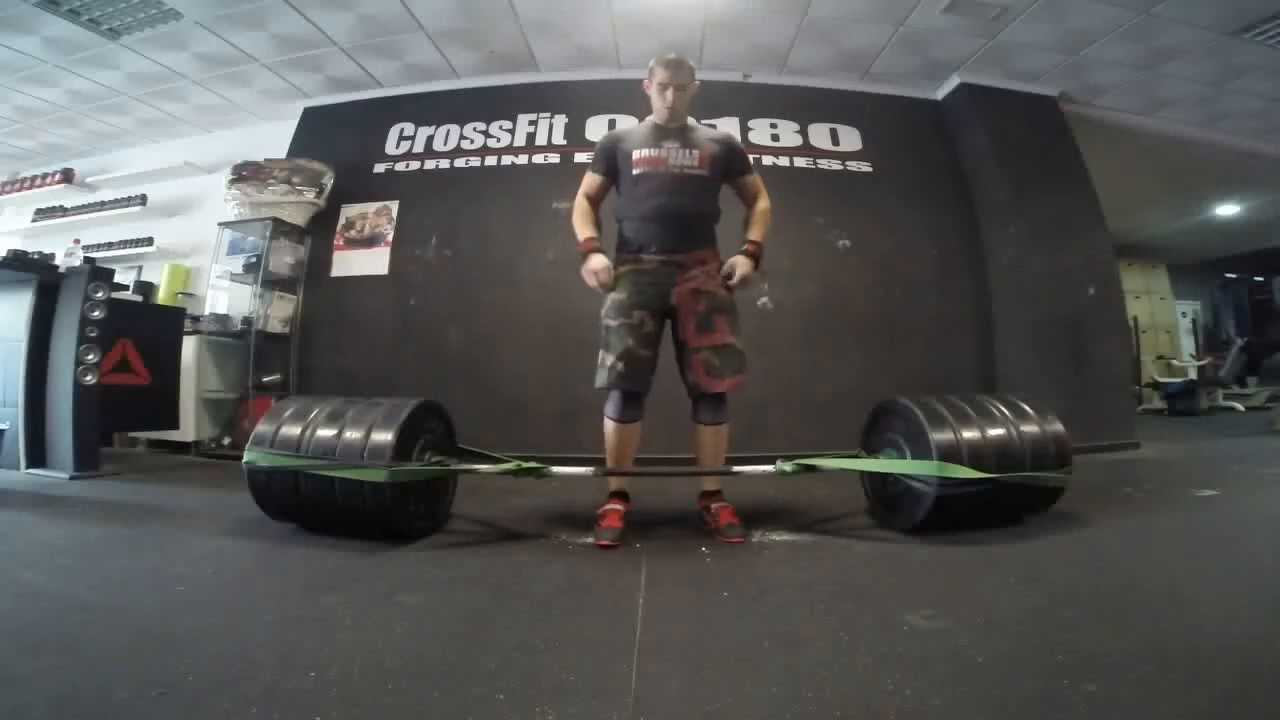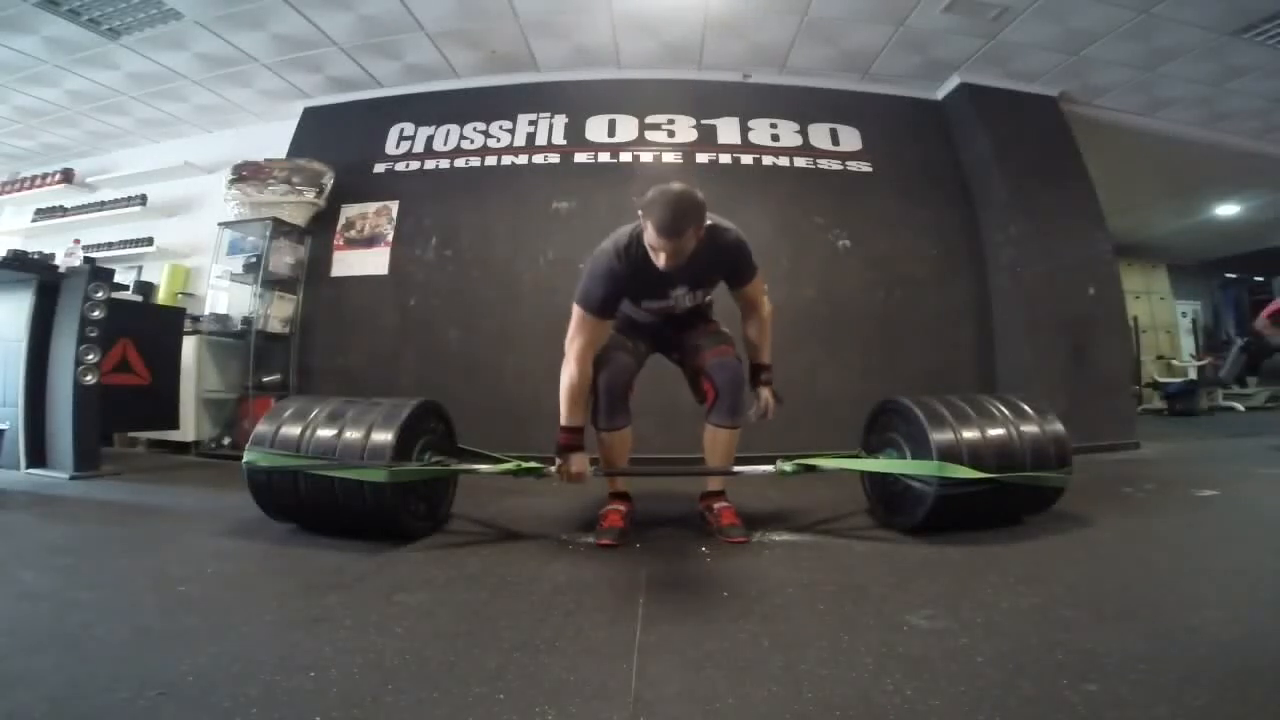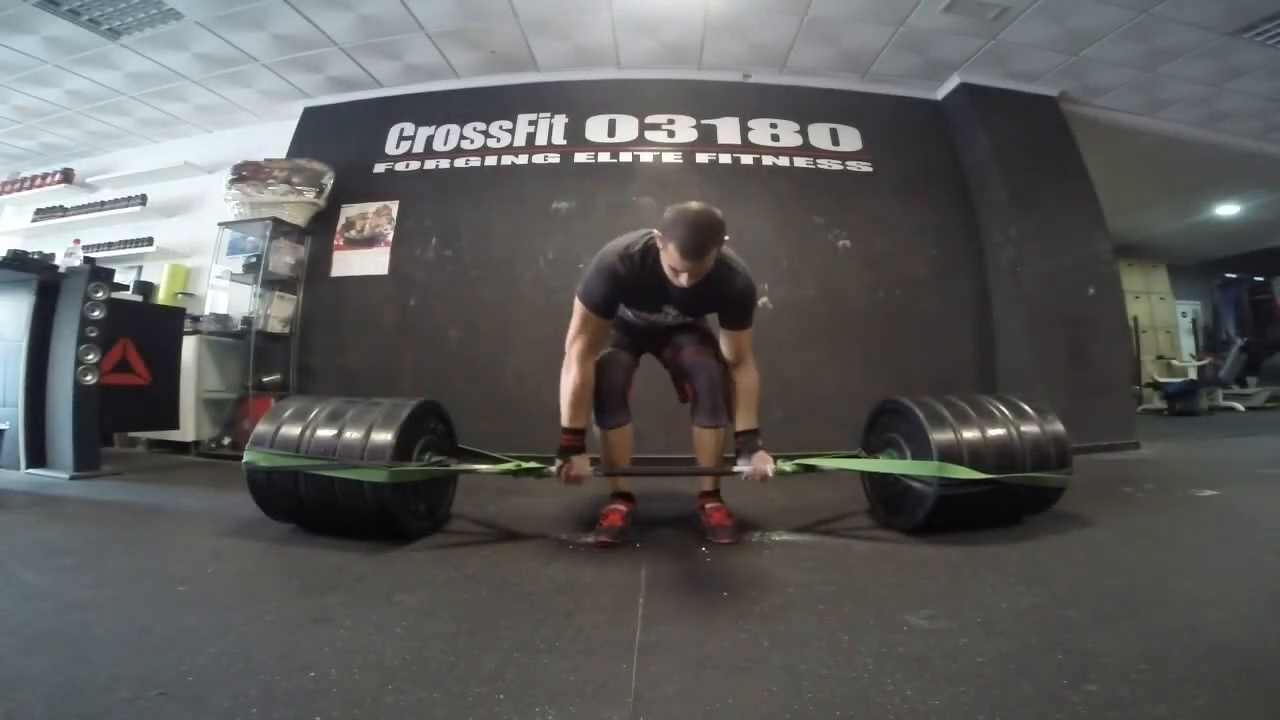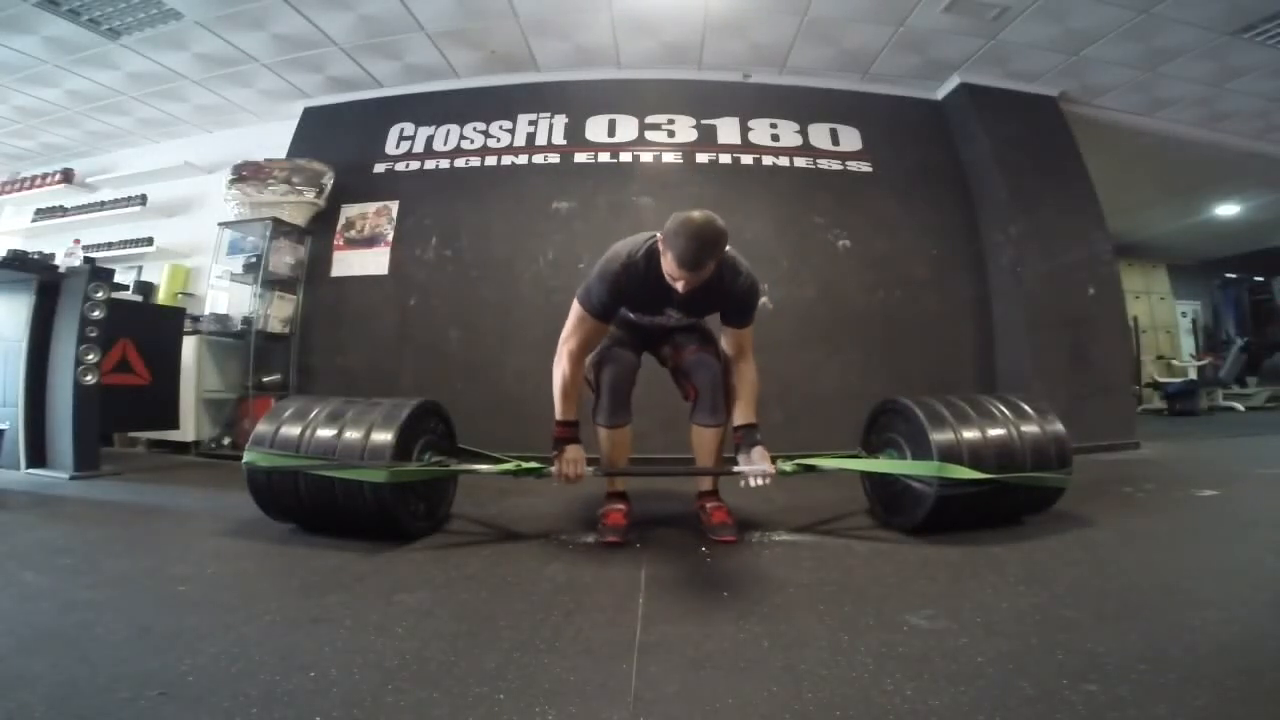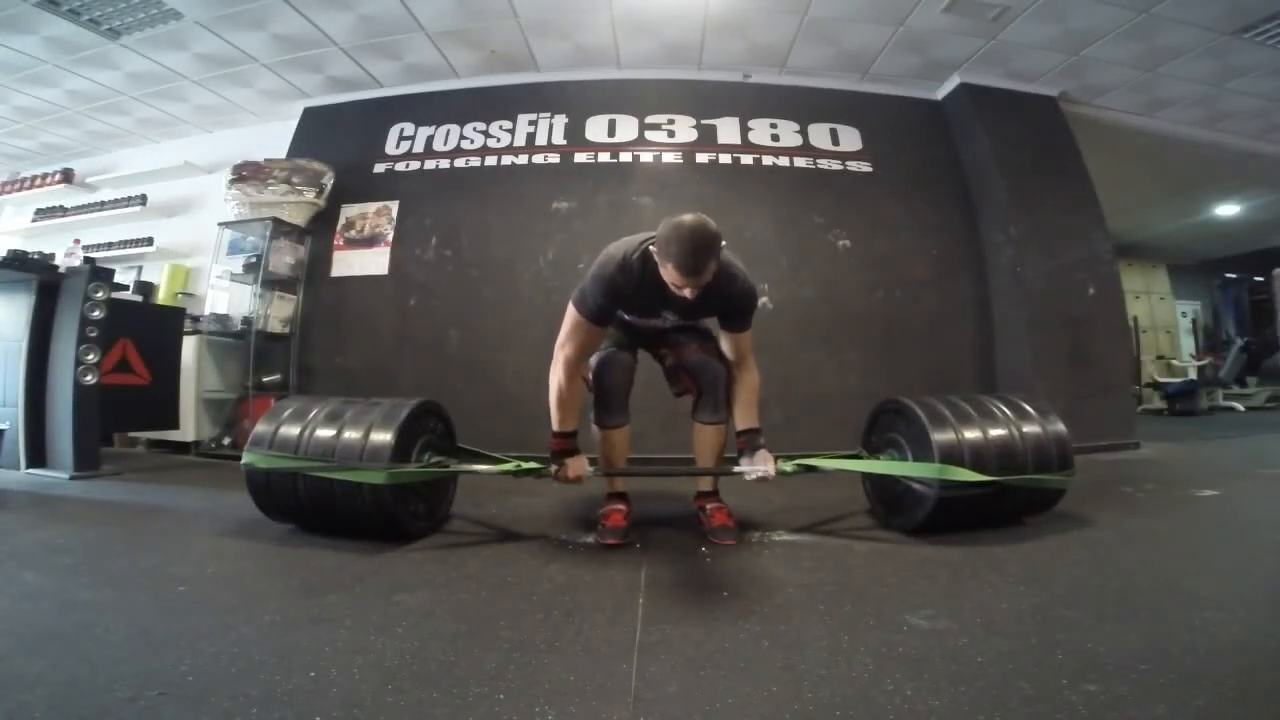
dt=1s
person 1, frame 1
left shoulder: (720, 144)
right shoulder: (618, 142)
left elbow: (758, 199)
right elbow: (586, 199)
left wrist: (751, 251)
right wrist: (590, 250)
left hip: (700, 271)
right hip: (634, 271)
left knee: (711, 385)
right knee: (625, 386)
left ankle: (712, 496)
right ankle: (616, 496)
person 1, frame 2
left shoulder: (728, 243)
right shoulder: (613, 258)
left elbow: (754, 305)
right elbow: (578, 352)
left wrist: (762, 375)
right wrist: (570, 443)
left hip: (691, 321)
right hip: (629, 323)
left knee: (730, 377)
right knee: (606, 380)
left ankle: (715, 497)
right ankle: (617, 498)
person 1, frame 3
left shoulder: (735, 282)
right shoulder: (617, 263)
left elbow: (738, 363)
right elbow: (579, 353)
left wrist: (749, 444)
right wrist: (572, 445)
left hip: (682, 328)
right hip: (622, 325)
left knee: (709, 380)
right knee: (607, 380)
left ankle: (710, 496)
right ankle: (620, 497)
person 1, frame 4
left shoulder: (738, 282)
right shoulder: (620, 266)
left elbow: (740, 358)
right elbow: (570, 353)
left wrist: (748, 438)
right wrist: (567, 437)
left hip: (683, 329)
right hip: (624, 325)
left knee: (711, 378)
right knee: (612, 378)
left ankle: (708, 495)
right ankle: (616, 496)
person 1, frame 5
left shoulder: (735, 285)
right shoulder: (615, 269)
left elbow: (741, 364)
right elbow: (566, 359)
left wrist: (751, 442)
right wrist: (565, 448)
left hip: (680, 329)
right hip: (619, 326)
left knee: (714, 376)
right knee: (610, 378)
left ankle: (708, 496)
right ankle: (616, 498)
